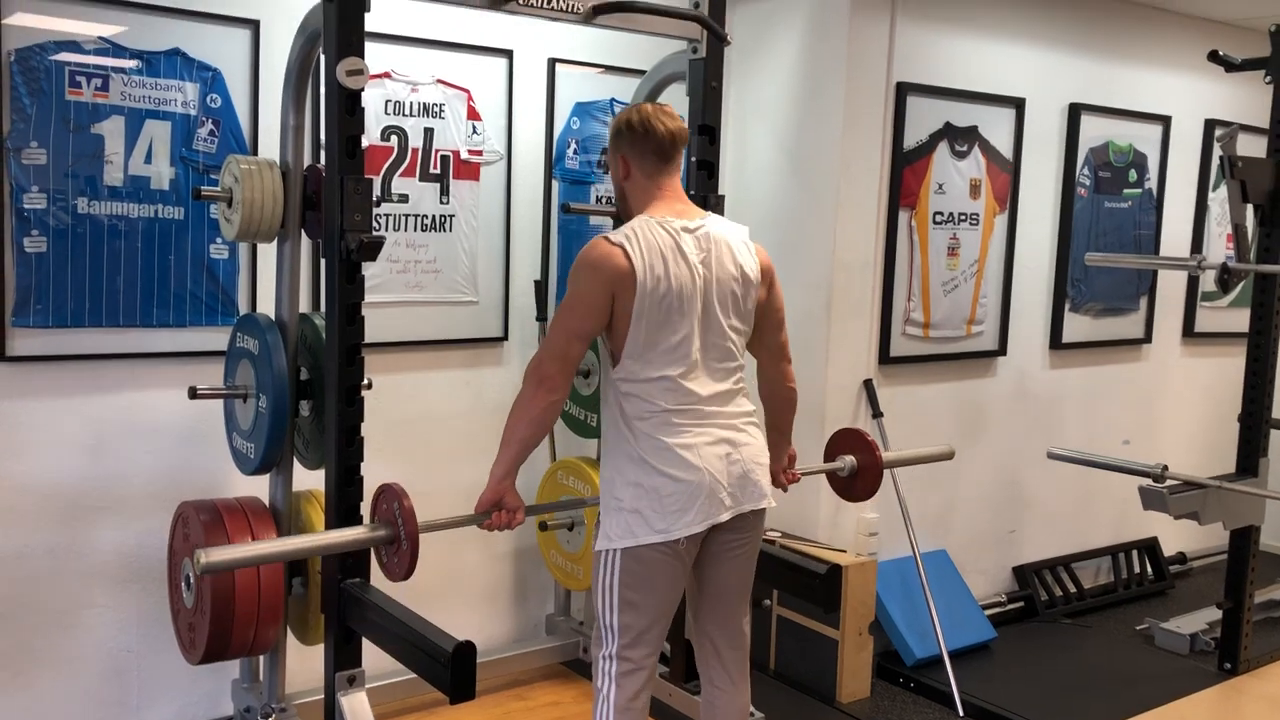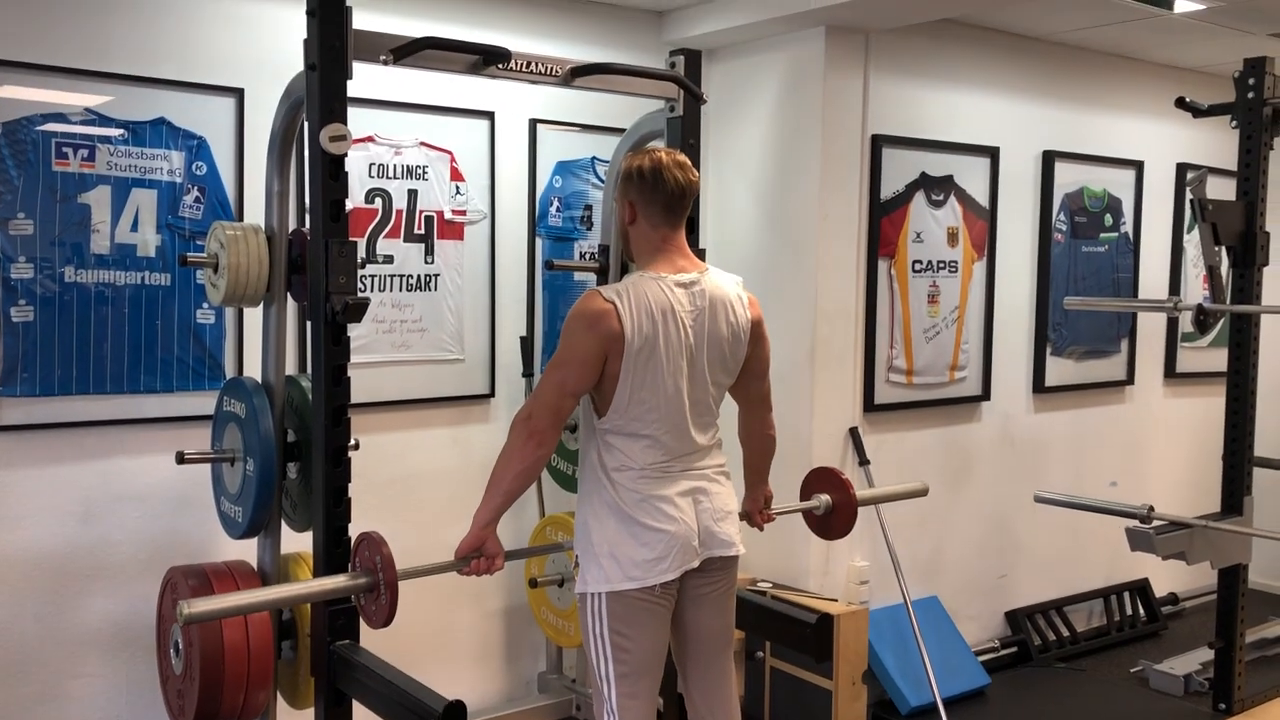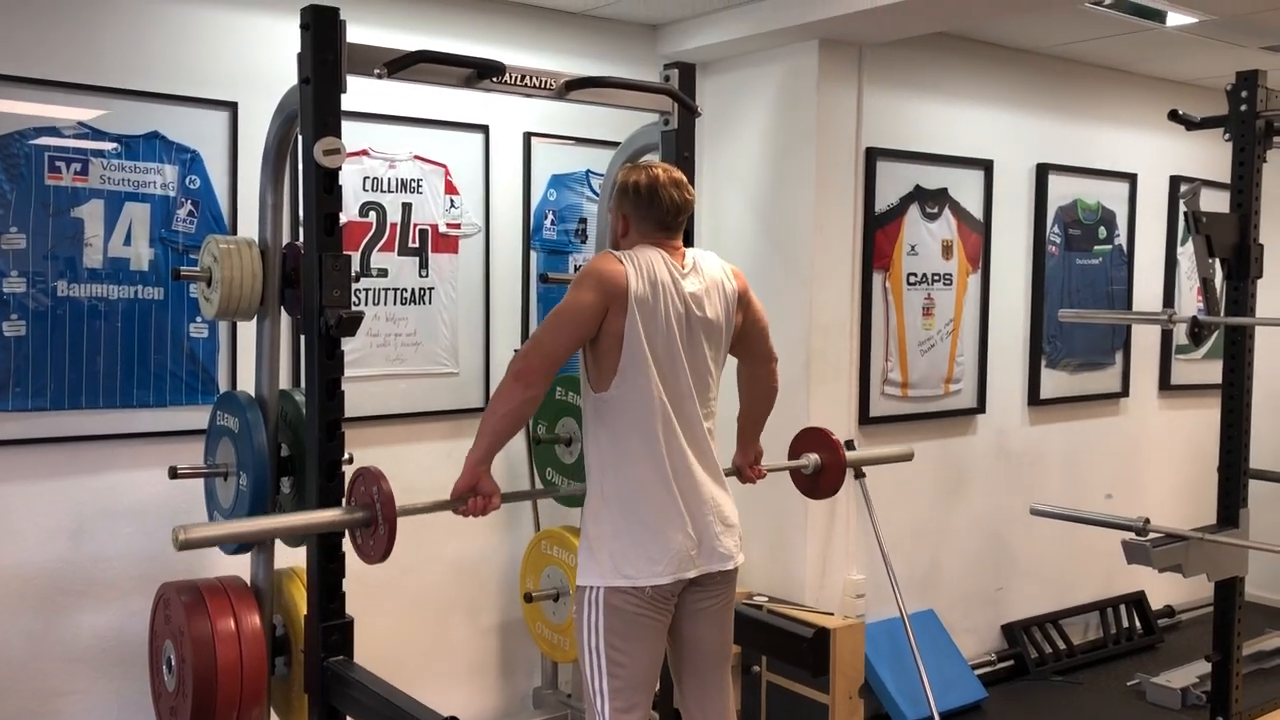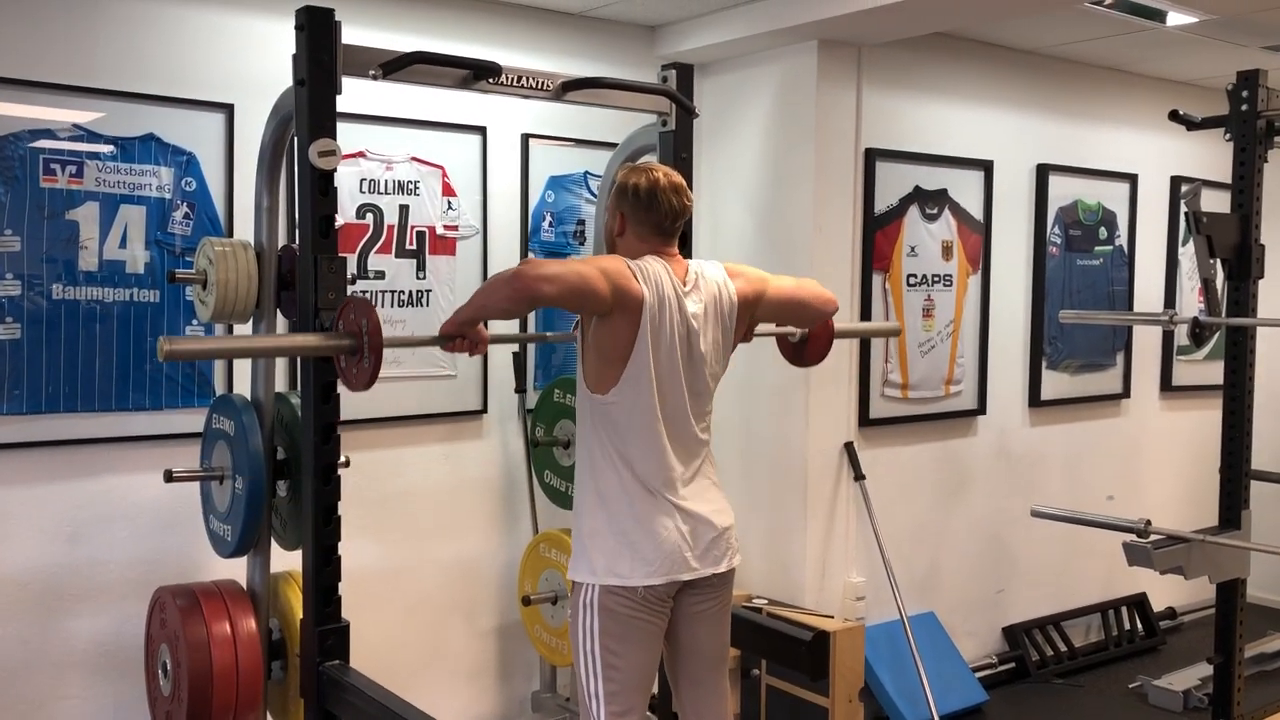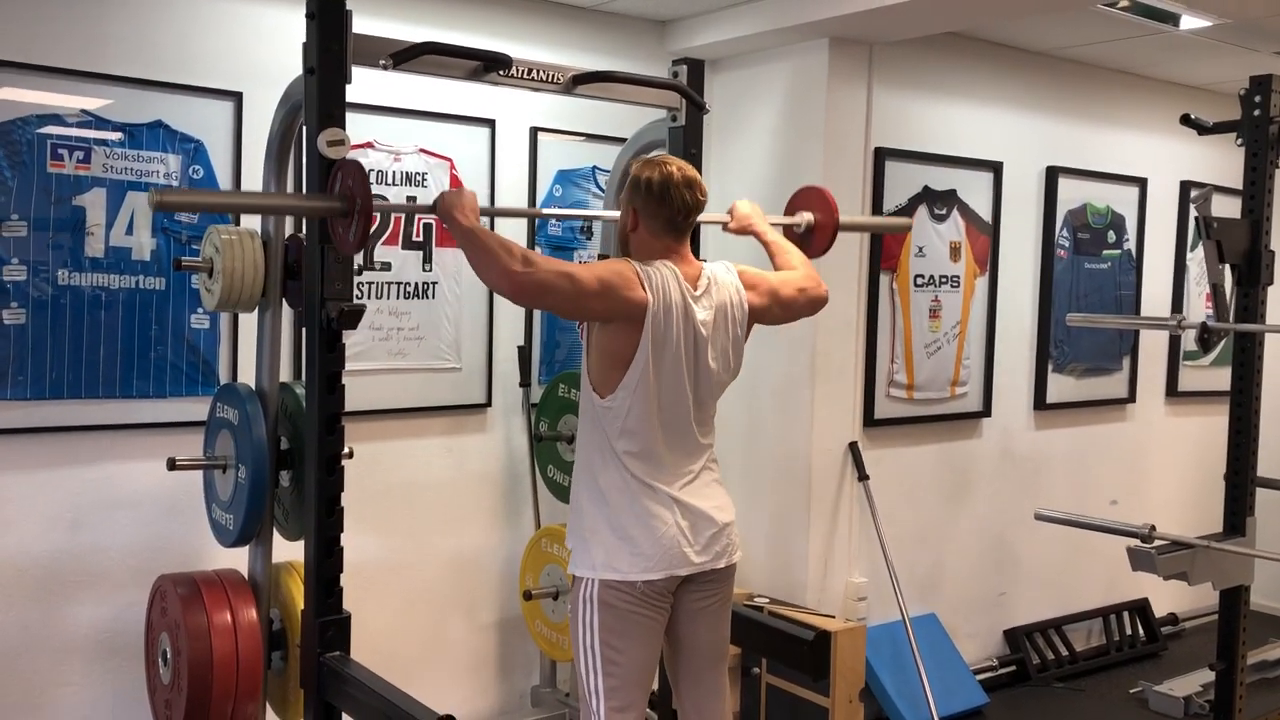
dt=1s
person 1, frame 1
left shoulder: (611, 256)
right shoulder: (747, 249)
left elbow: (549, 377)
right elbow: (778, 368)
left wrist: (501, 479)
right wrist: (780, 449)
left hip: (660, 488)
right hip: (742, 473)
left knee: (624, 665)
right knee: (727, 651)
person 1, frame 2
left shoulder: (606, 311)
right shoulder: (740, 304)
left elbow: (538, 427)
right elbow: (758, 413)
left wrist: (483, 525)
right wrist: (757, 492)
left hip: (633, 541)
right hip: (713, 526)
person 1, frame 3
left shoulder: (613, 276)
right shoulder: (726, 280)
left elbow: (530, 372)
right elbow: (763, 366)
left wrist: (477, 466)
right wrist: (747, 446)
left hip: (633, 548)
right hip: (713, 535)
person 1, frame 4
left shoulder: (622, 283)
right shoulder: (727, 286)
left elbow: (527, 282)
right elbow: (822, 302)
left wrist: (466, 319)
left hip: (628, 556)
right hip: (708, 541)
person 1, frame 5
left shoulder: (629, 290)
right shoulder: (737, 289)
left elbow: (518, 276)
right elbow: (812, 288)
left wrist: (461, 219)
right wrist: (761, 226)
left hip: (628, 553)
right hip: (710, 540)
